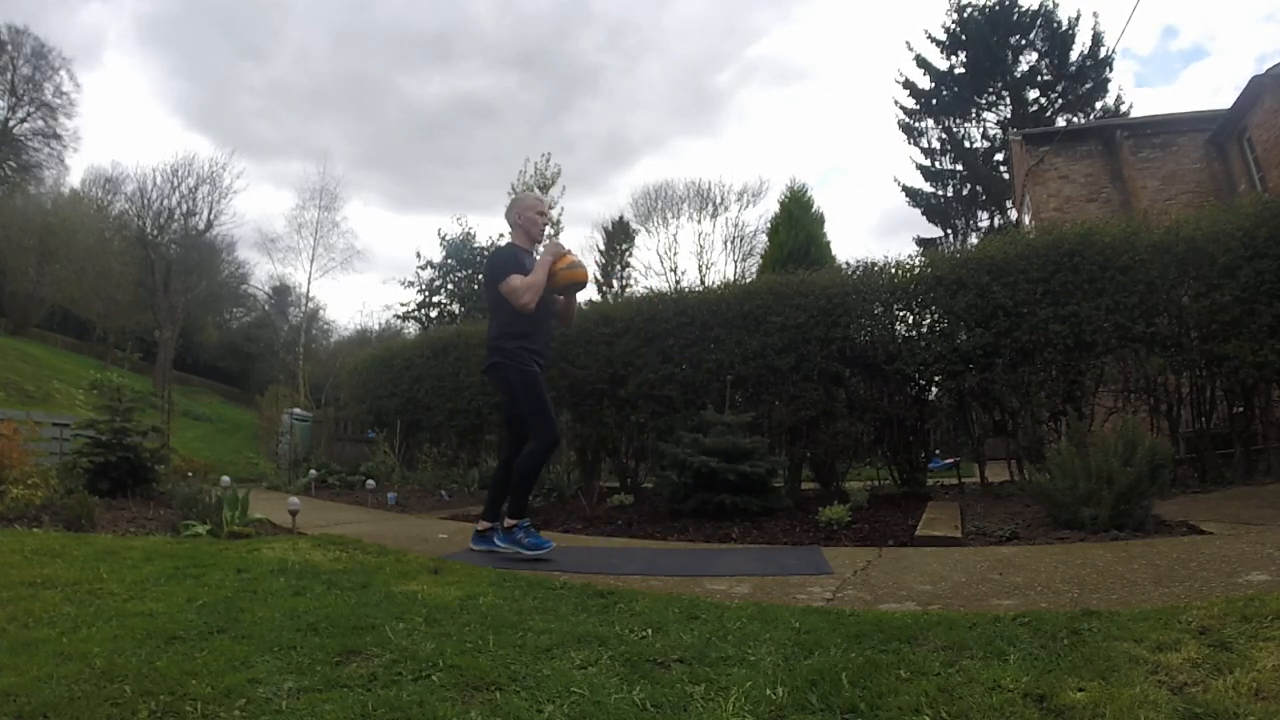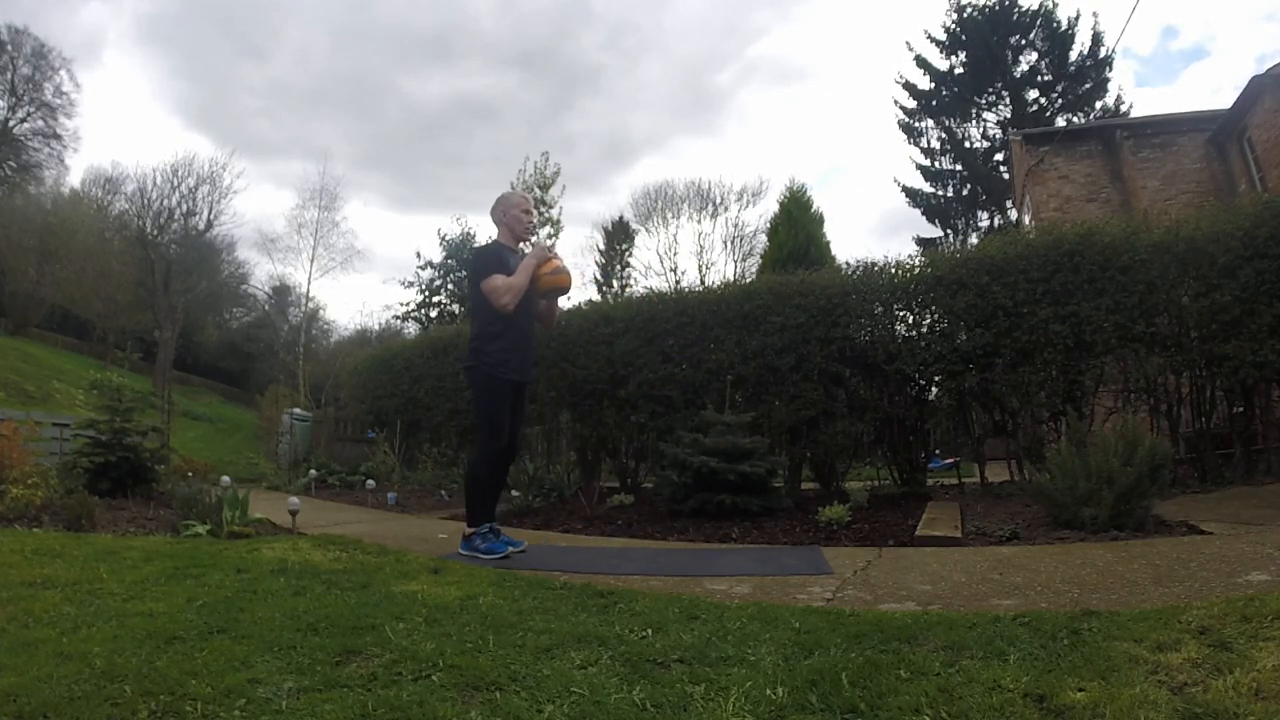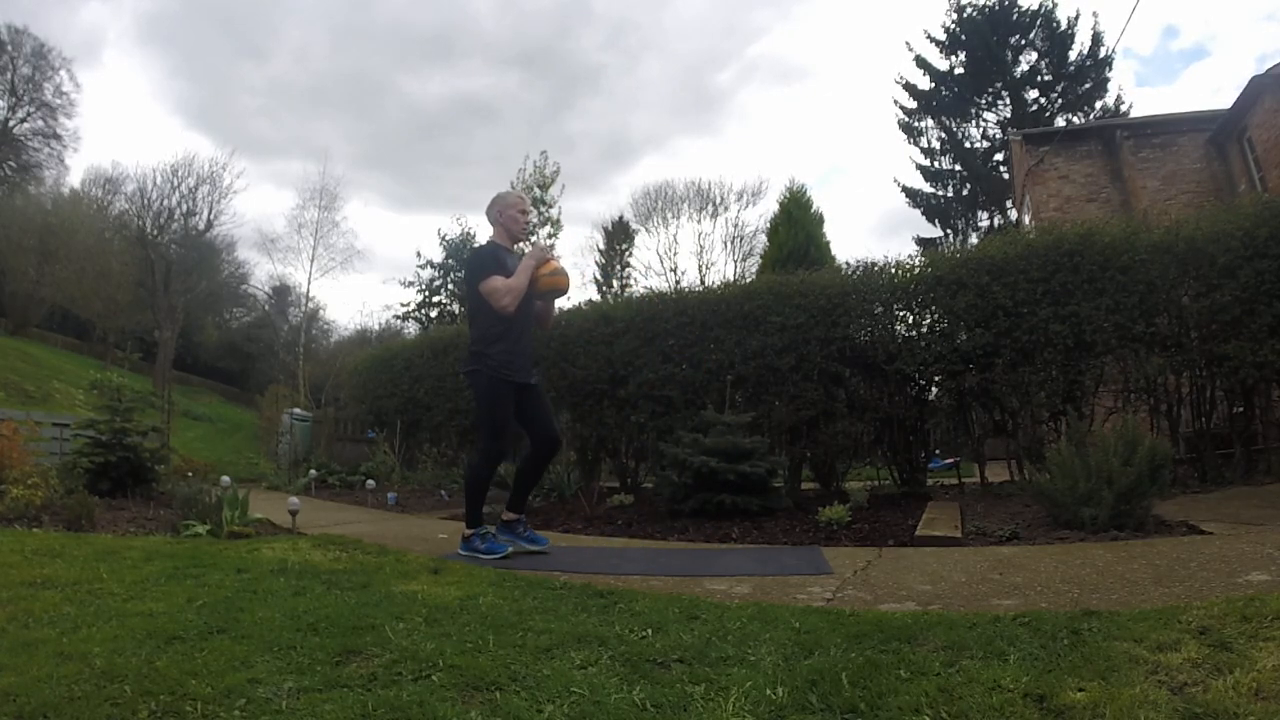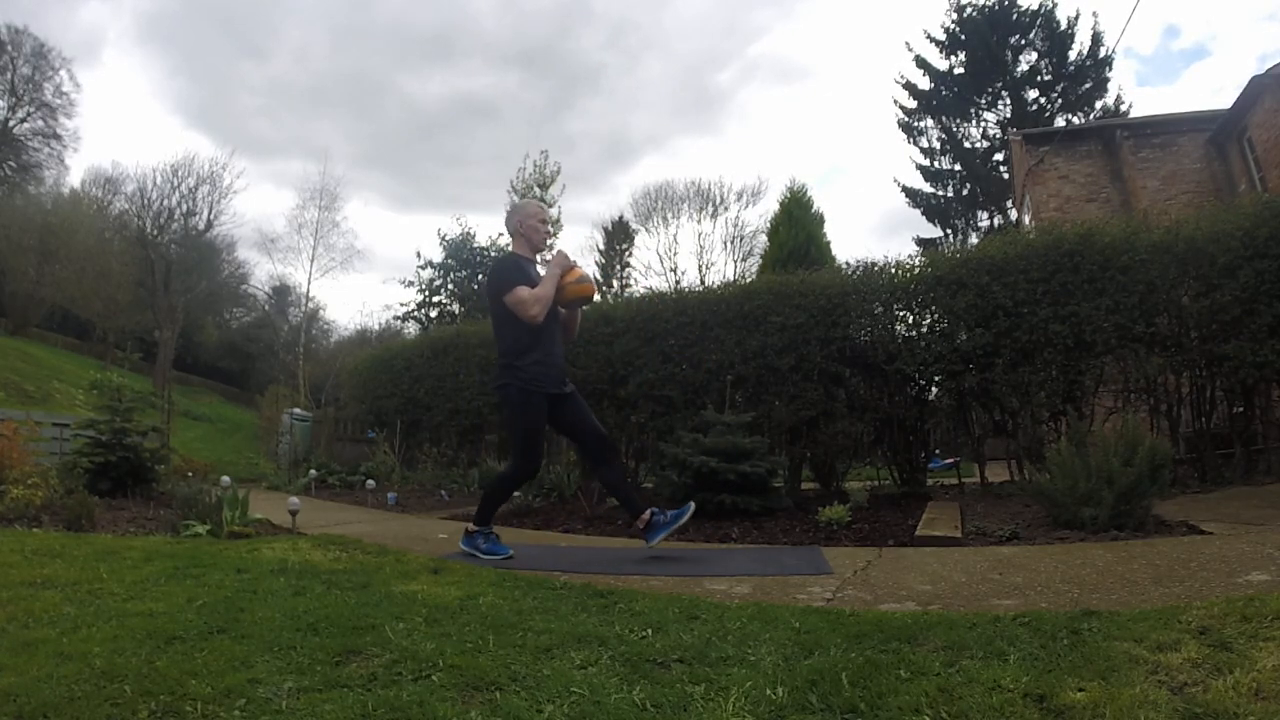
dt=0.3s
person 1, frame 1
left shoulder: (537, 265)
right shoulder: (503, 258)
left elbow: (566, 318)
right elbow: (525, 299)
right wrist: (547, 259)
left hip: (526, 365)
right hip: (511, 362)
left knee: (517, 449)
right knee: (546, 436)
left ankle: (486, 528)
right ankle: (513, 523)
person 1, frame 2
left shoulder: (523, 262)
right shoulder: (487, 256)
left elbow: (547, 319)
right elbow: (505, 299)
right wrist: (531, 261)
left hip: (516, 370)
right hip: (490, 367)
left knee: (506, 449)
right knee: (492, 448)
left ankle: (487, 526)
right ankle: (473, 533)
person 1, frame 3
left shoulder: (519, 263)
right shoulder: (484, 257)
left elbow: (543, 321)
right elbow: (505, 301)
right wrist: (531, 261)
left hip: (521, 371)
right hip: (492, 370)
left knee: (548, 441)
right knee: (492, 450)
left ankle: (511, 519)
right ankle: (472, 534)
person 1, frame 4
left shoulder: (536, 273)
right shoulder: (505, 268)
left elbow: (566, 332)
right elbow: (533, 311)
right wrist: (555, 269)
left hip: (554, 382)
right hip: (522, 383)
left knee: (600, 444)
right knee: (527, 464)
left ankle: (648, 521)
right ankle: (477, 530)
